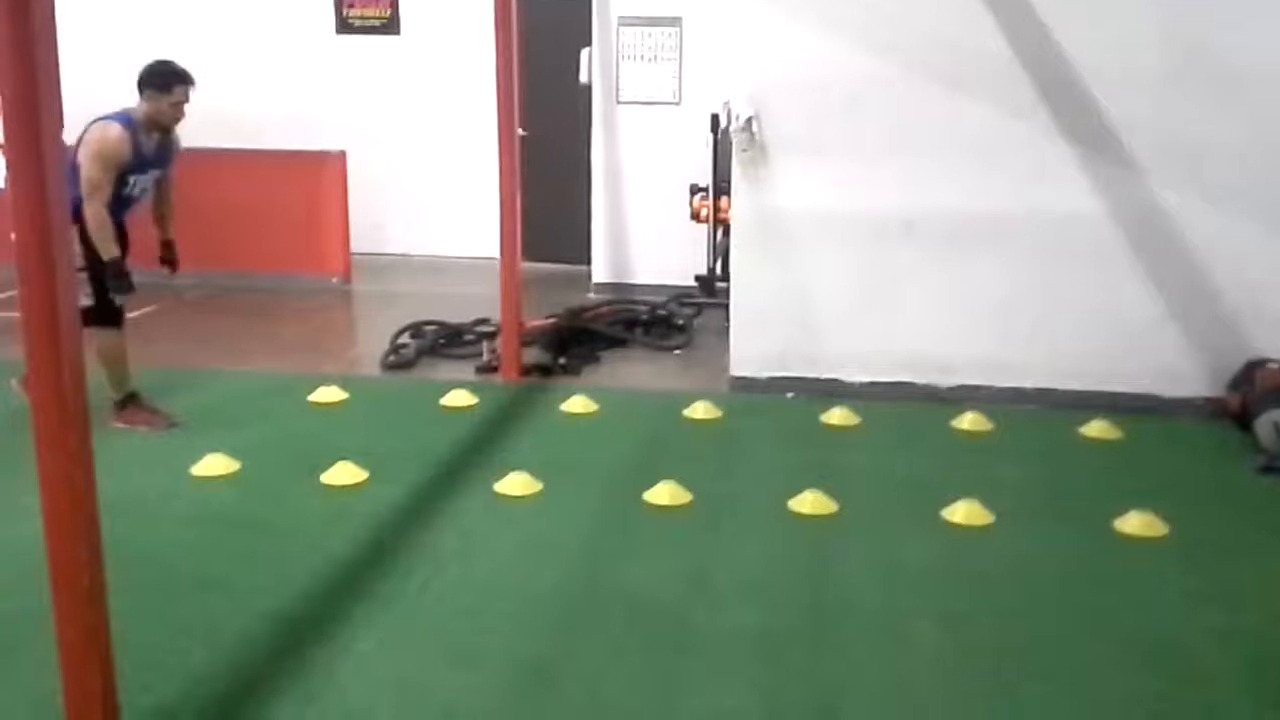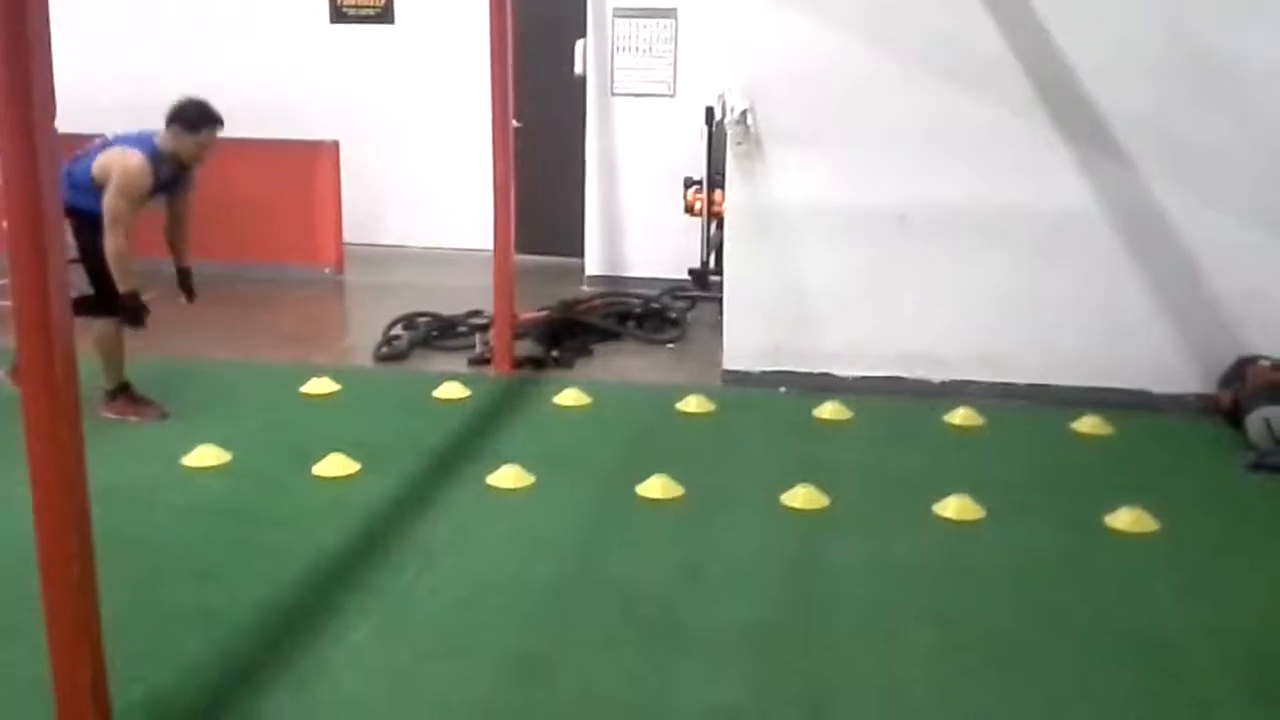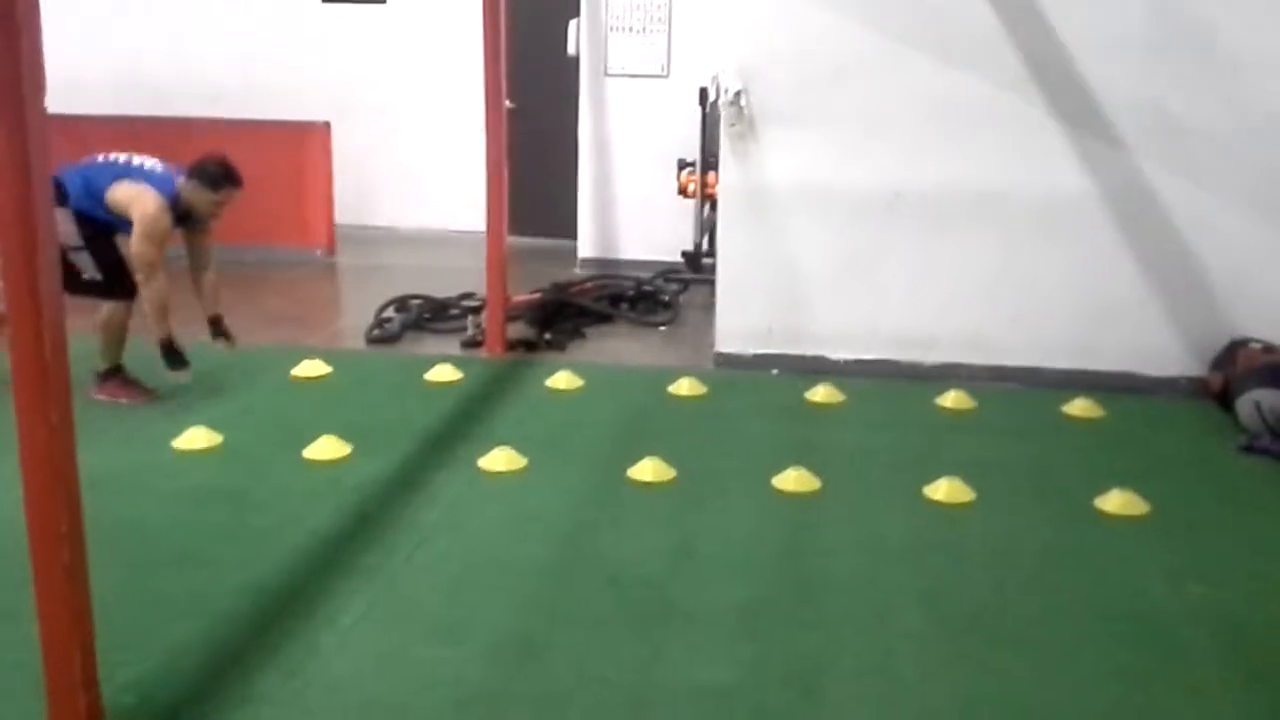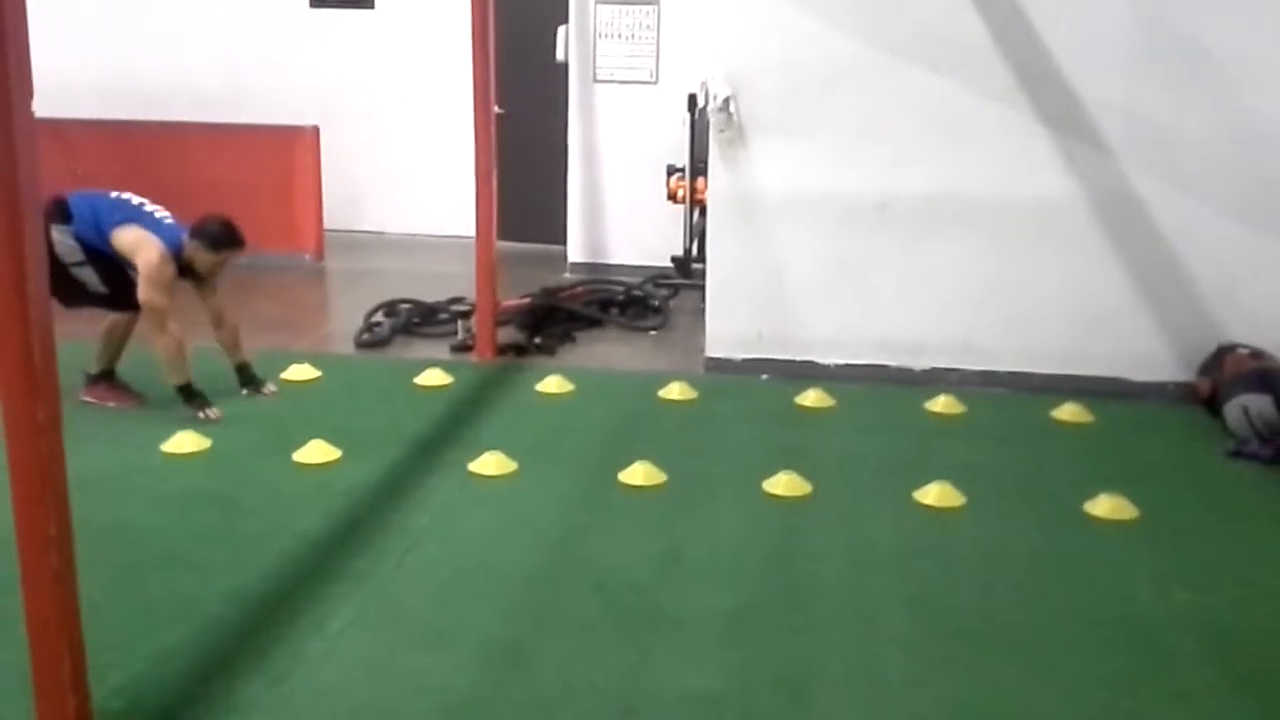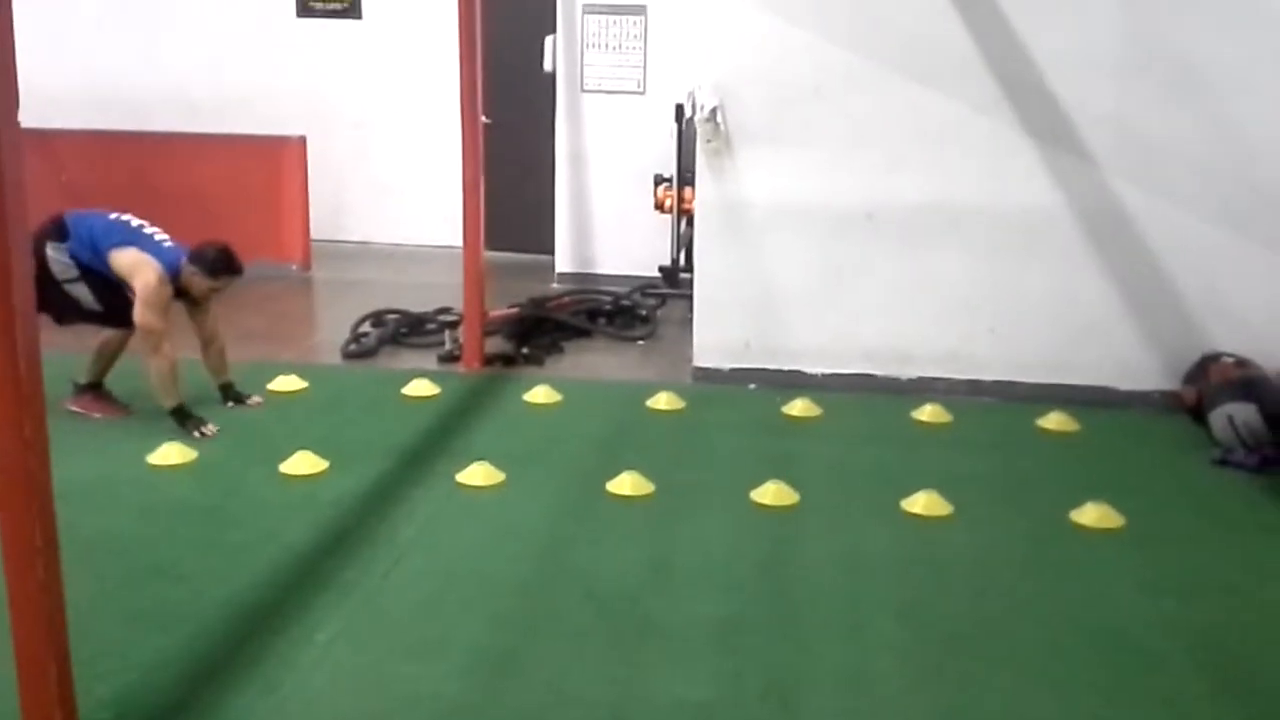
dt=0.3s
person 1, frame 1
left shoulder: (167, 141)
right shoulder: (110, 137)
left elbow: (163, 192)
right elbow: (93, 205)
left wrist: (167, 240)
right wrist: (114, 264)
left hip: (108, 222)
right hip: (77, 224)
left knee: (86, 311)
right knee: (104, 312)
right ankle: (125, 404)
person 1, frame 2
left shoulder: (180, 165)
right shoulder: (134, 166)
left elbow: (177, 220)
right elbow: (117, 235)
left wrist: (183, 271)
right wrist: (129, 297)
left hip: (91, 215)
right hip: (65, 216)
right knee: (107, 302)
right ankle: (116, 395)
person 1, frame 3
left shoulder: (195, 199)
right shoulder: (155, 209)
left elbow: (202, 266)
right elbow: (150, 279)
left wrist: (215, 321)
right wrist: (167, 344)
left hip: (81, 201)
right hip: (60, 203)
right knee: (120, 290)
right ankle: (108, 378)
person 1, frame 4
left shoulder: (198, 252)
right shoulder: (157, 259)
left elbow: (220, 318)
right elbow: (161, 329)
left wrist: (244, 370)
right wrist: (187, 392)
left hip: (88, 222)
right hip: (62, 224)
right knee: (128, 304)
right ankle: (99, 381)
person 1, frame 5
left shoulder: (192, 274)
right shoulder: (154, 281)
left elbow: (210, 339)
right elbow: (157, 351)
left wrist: (227, 388)
right wrist: (180, 413)
left hip: (85, 239)
right hip: (58, 243)
right knee: (122, 320)
right ankle: (87, 392)
